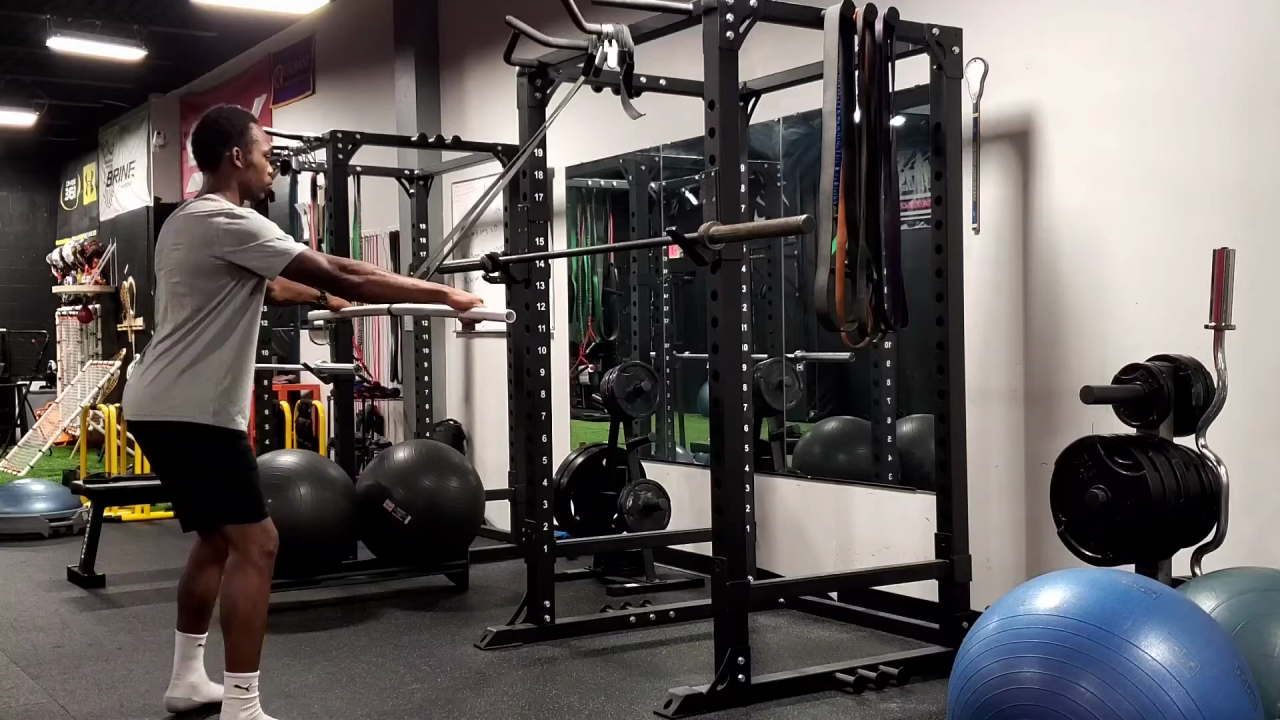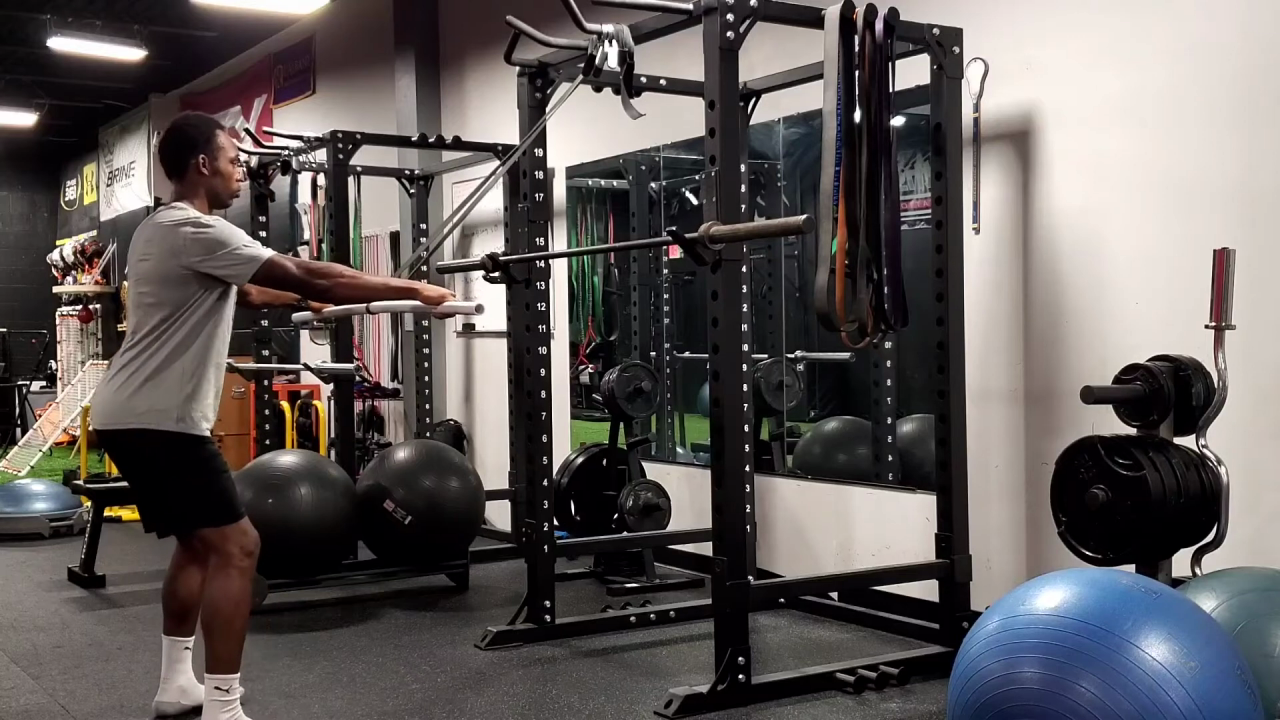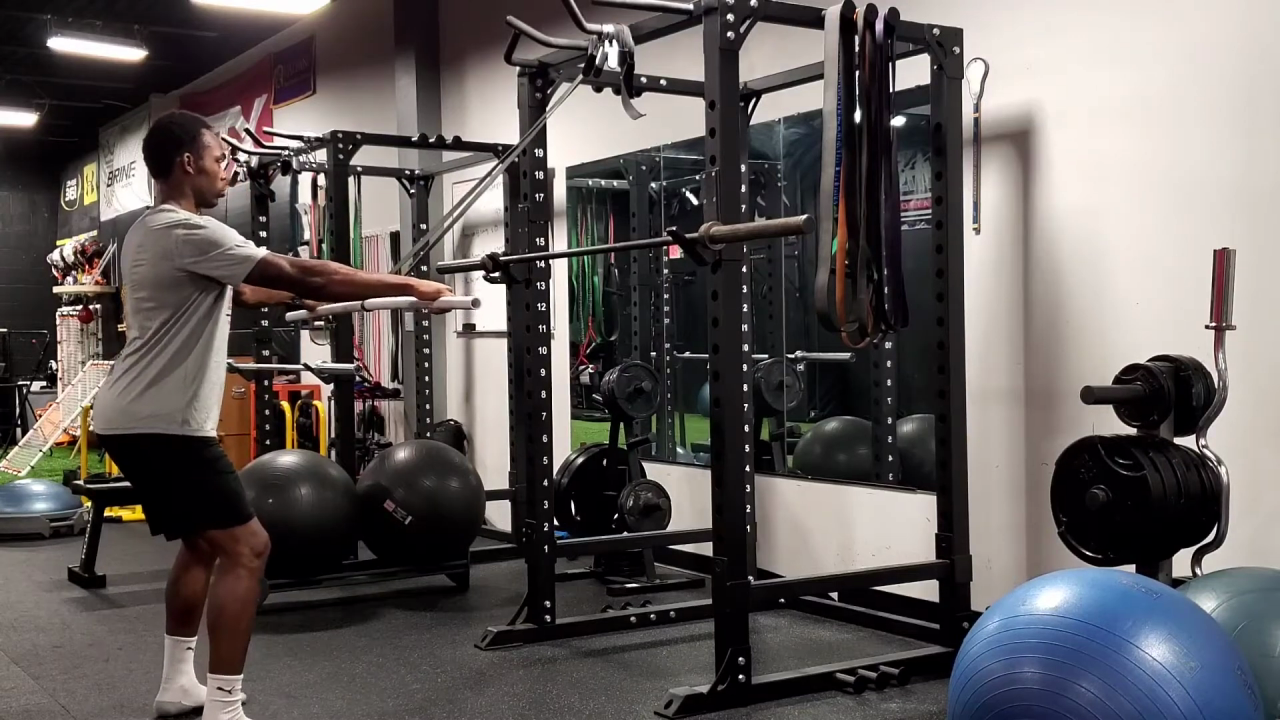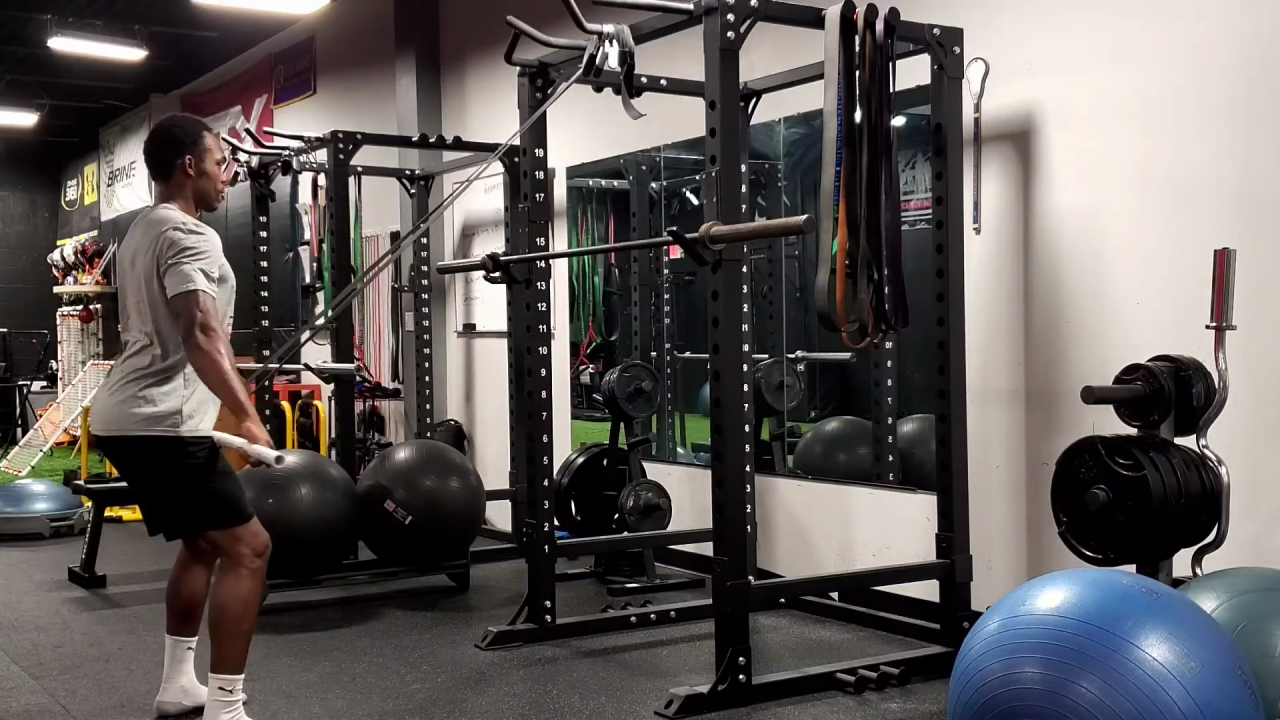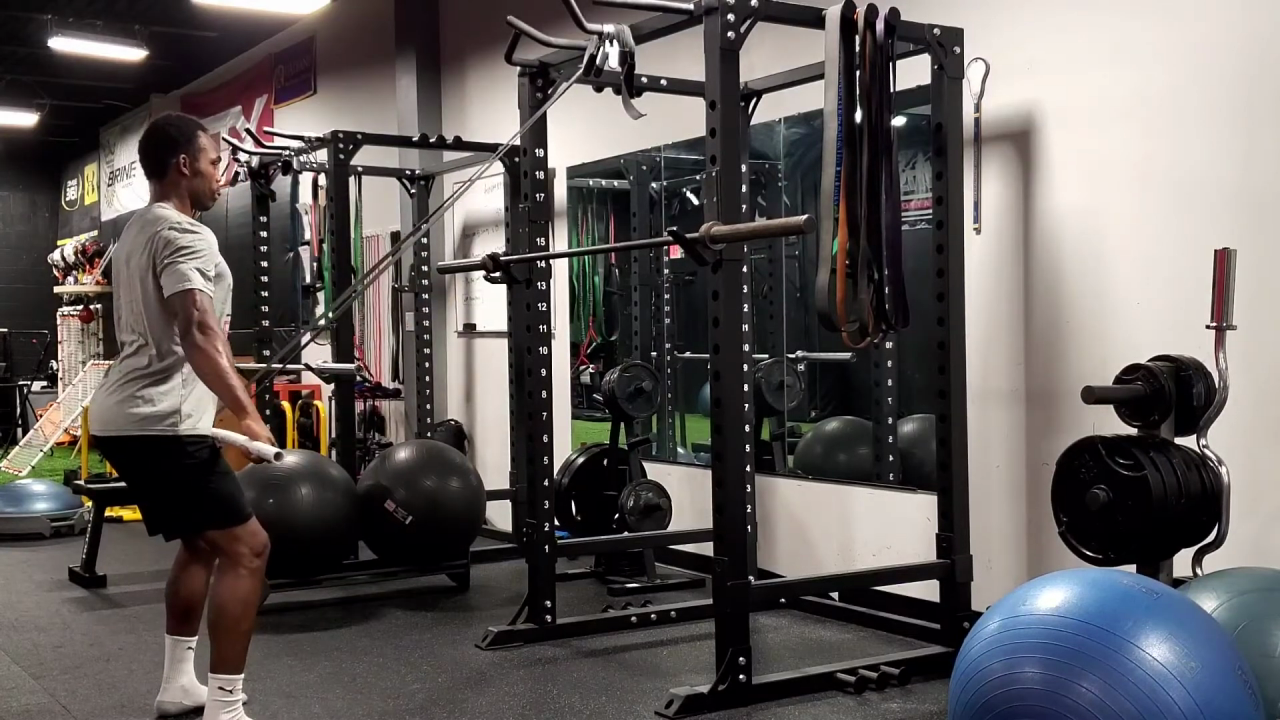
dt=1s
person 1, frame 1
left shoulder: (191, 221)
right shoulder: (228, 223)
left elbow: (263, 286)
right elbow: (342, 275)
left wrist: (321, 299)
right wrist: (443, 293)
left hip: (164, 406)
right hip: (191, 411)
left knee: (218, 538)
right knee: (255, 546)
person 1, frame 2
left shoulder: (167, 229)
right shoulder: (196, 232)
left elbow: (245, 291)
right elbow: (309, 276)
left wrist: (304, 302)
right wrist: (414, 289)
left hip: (135, 414)
right hip: (156, 419)
left knee: (199, 542)
right knee: (235, 548)
person 1, frame 3
left shoulder: (152, 230)
right shoulder: (186, 232)
left elbow: (231, 291)
right elbow: (302, 274)
left wrist: (296, 298)
right wrist: (408, 285)
left hip: (134, 417)
right hip: (160, 422)
left knee: (203, 543)
right knee: (245, 547)
person 1, frame 4
left shoulder: (142, 232)
right shoulder: (187, 235)
right elbow: (201, 333)
right wrist: (247, 416)
left hip: (126, 415)
right hip: (159, 422)
left knee: (203, 542)
right knee: (247, 548)
person 1, frame 5
left shoulder: (138, 232)
right shoulder: (182, 234)
right elbow: (198, 332)
right wrist: (247, 415)
left hip: (124, 415)
right hip: (158, 422)
left knee: (203, 542)
right knee: (245, 547)
